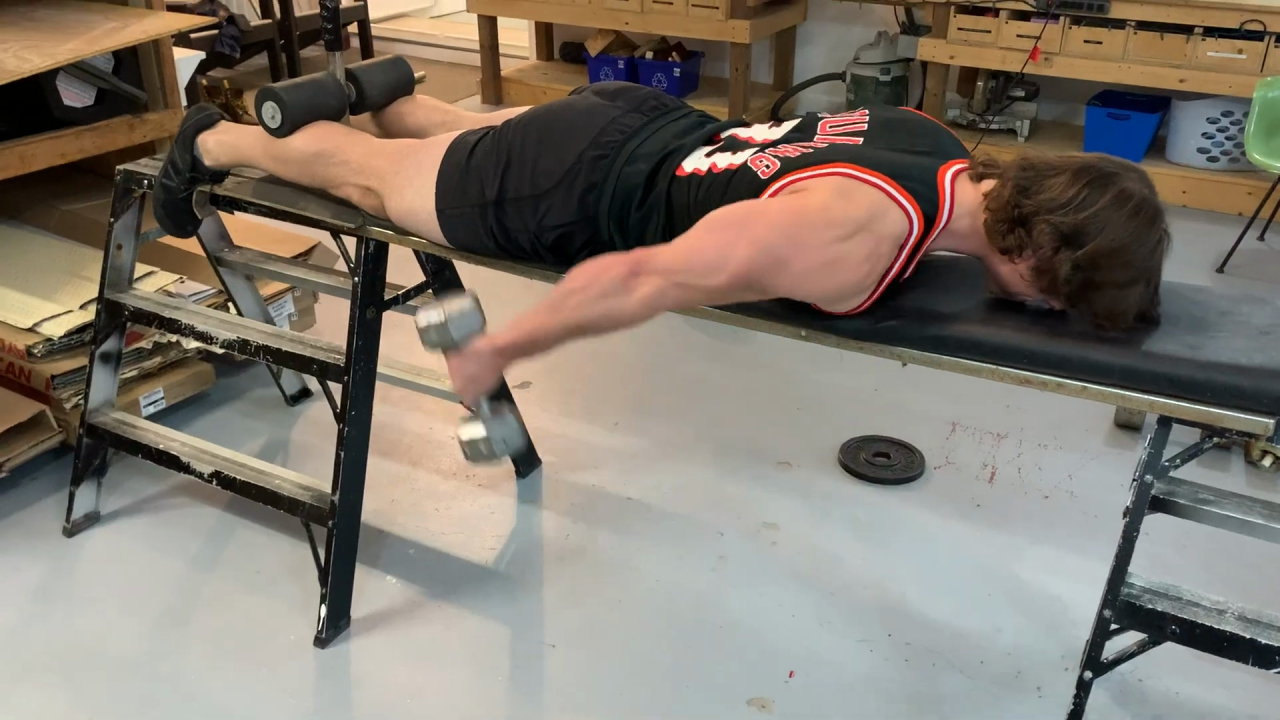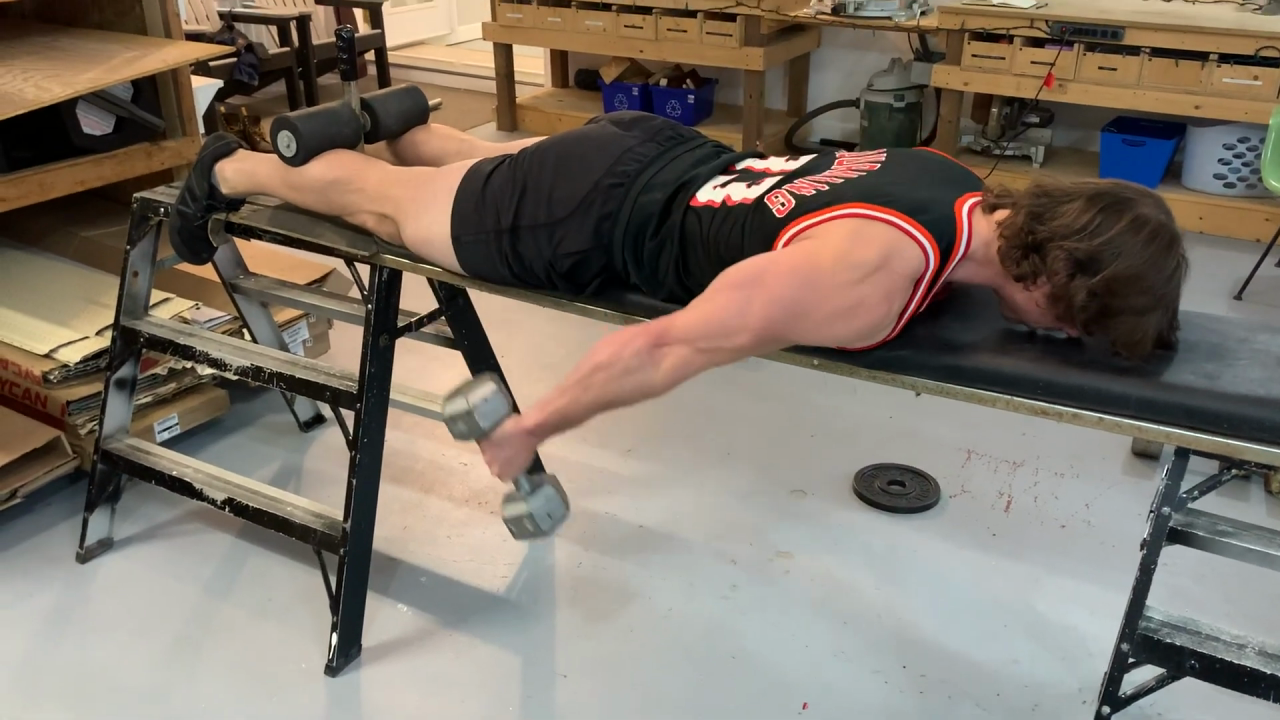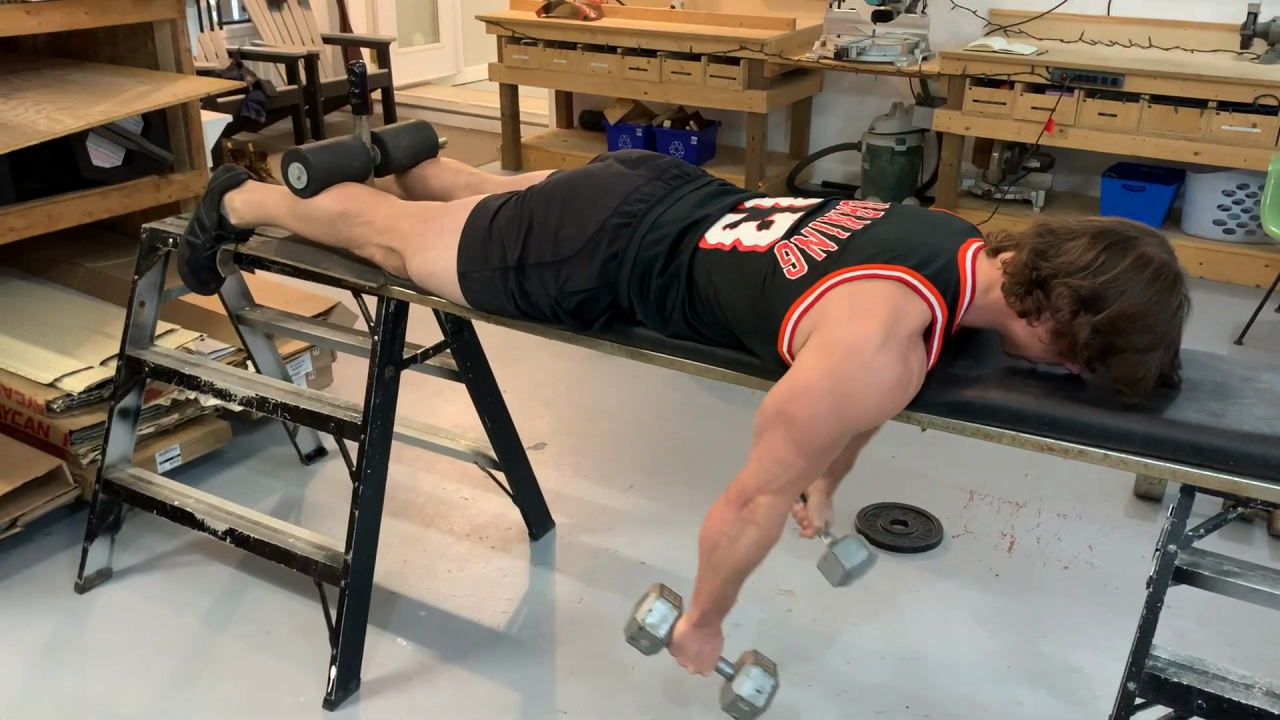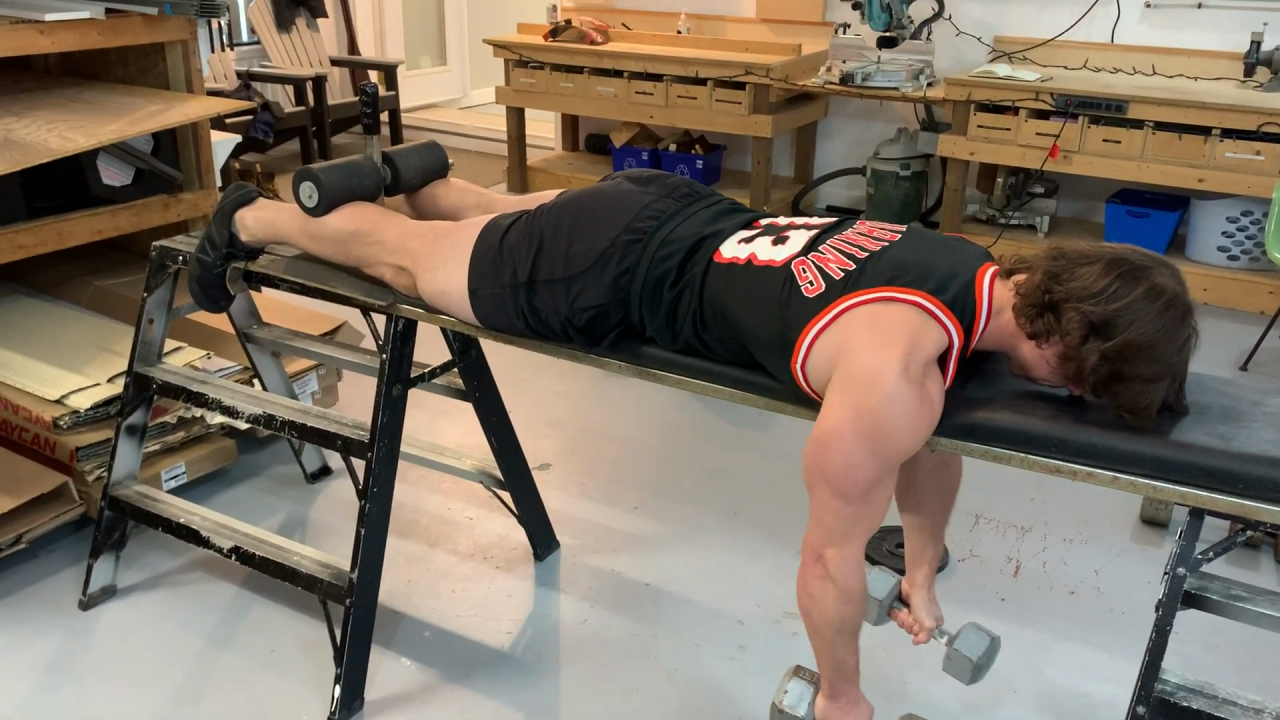
dt=1s
person 1, frame 1
left shoulder: (936, 150)
right shoulder: (858, 244)
right elbow: (639, 278)
right wrist: (494, 351)
left hip: (635, 127)
right hip: (575, 193)
left knee: (451, 129)
right knee: (372, 179)
right ankle: (212, 143)
person 1, frame 2
left shoulder: (957, 186)
right shoulder: (875, 280)
right elbow: (666, 347)
right wrist: (525, 431)
left hip: (646, 154)
right hip: (593, 219)
left knee: (478, 155)
right knee: (387, 205)
right ankle: (234, 171)
person 1, frame 3
left shoulder: (962, 244)
right shoulder: (878, 347)
right elbow: (752, 499)
left wrist: (828, 483)
right wrist: (701, 622)
left hip: (654, 193)
right hip: (596, 257)
left knee: (480, 189)
right knee: (392, 238)
right ankle: (239, 201)
person 1, frame 4
left shoulder: (975, 271)
right shoulder: (892, 373)
left elbow: (932, 438)
right elbow: (830, 555)
left wrist: (923, 575)
left hip: (667, 213)
right hip: (608, 275)
left knee: (495, 208)
right knee: (404, 256)
right ankle: (249, 221)
